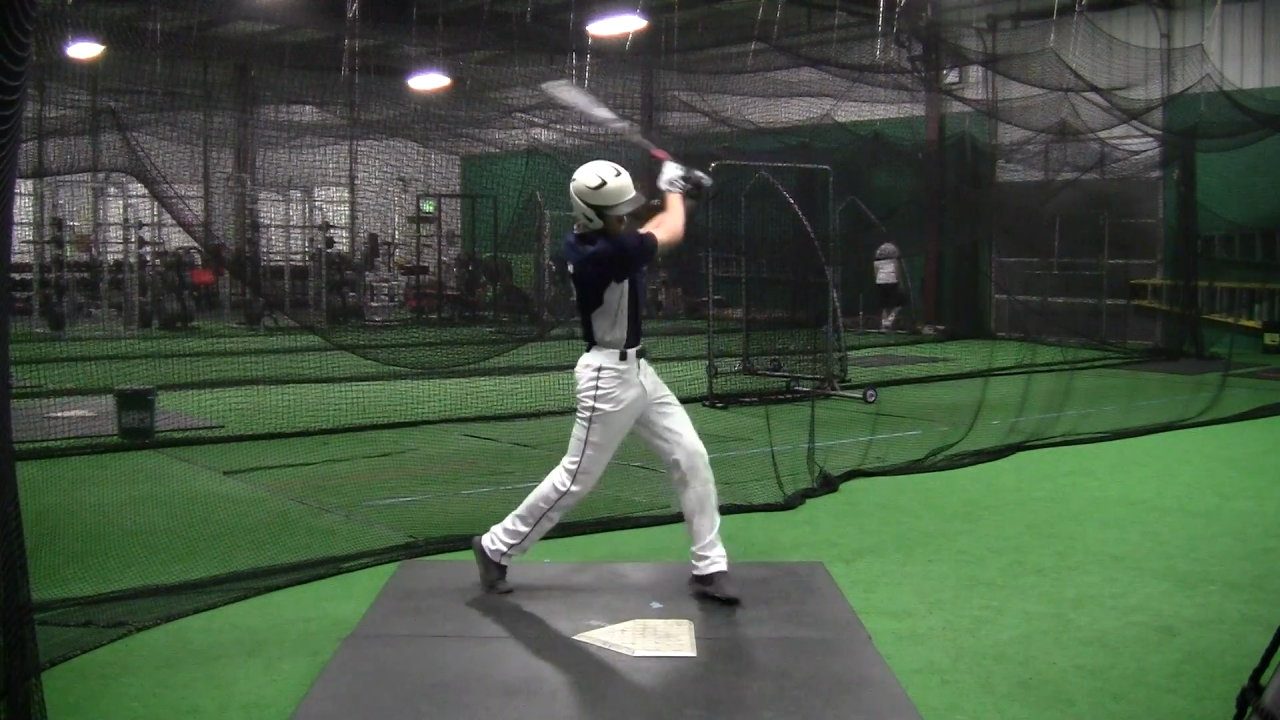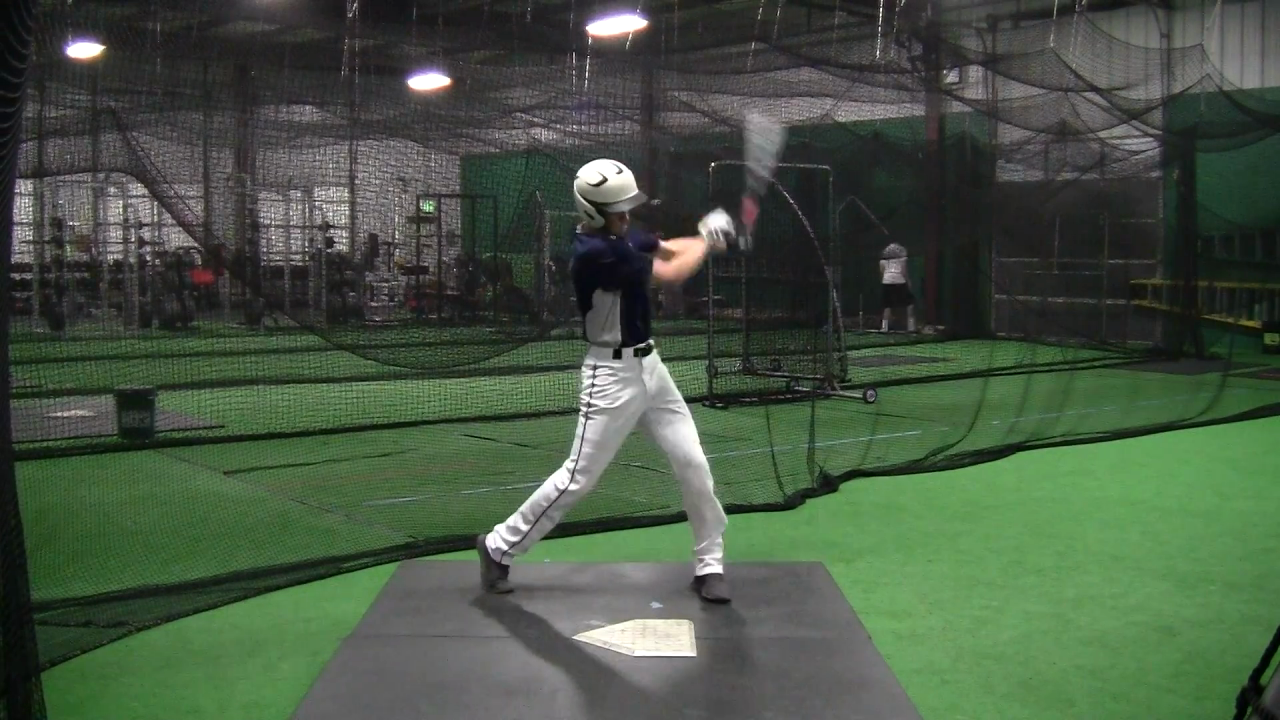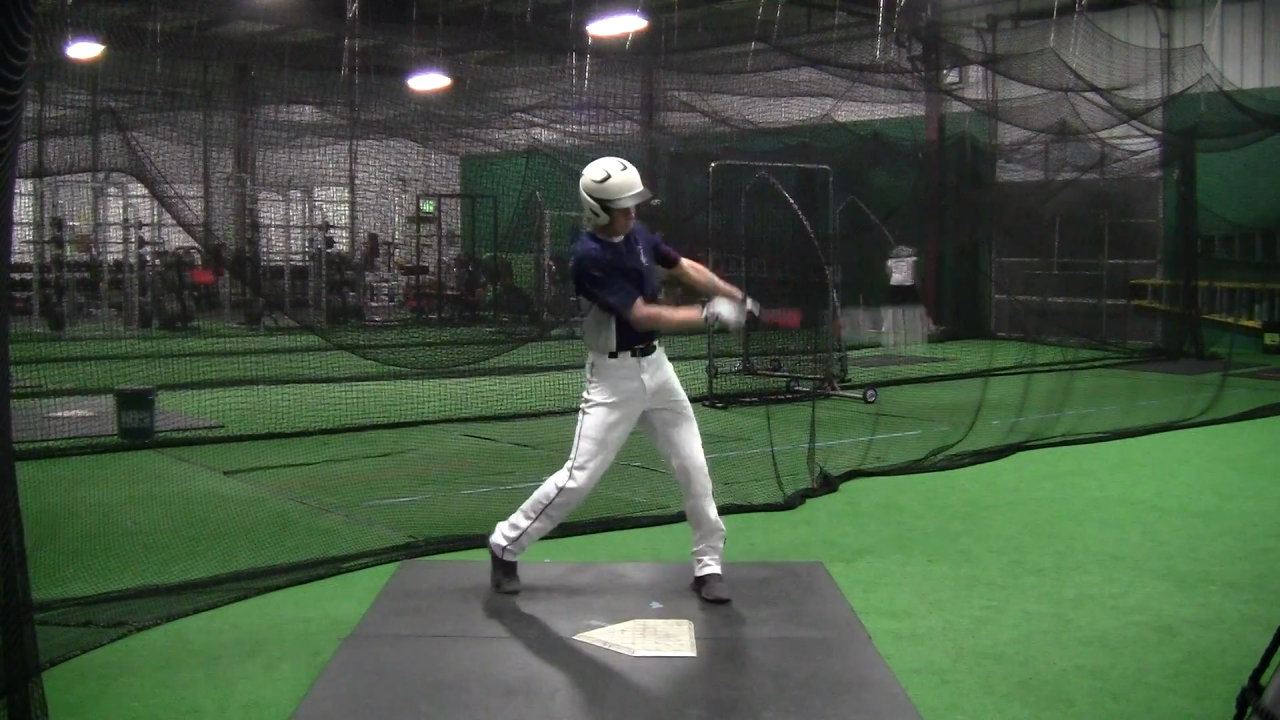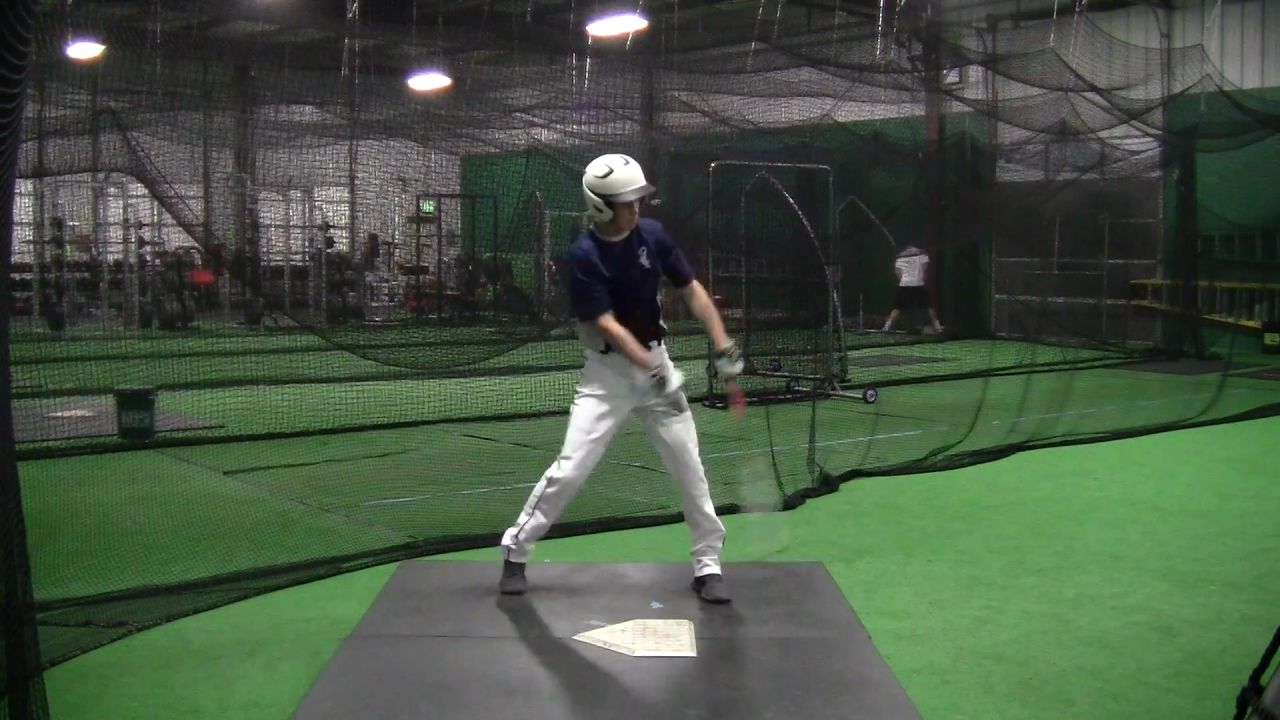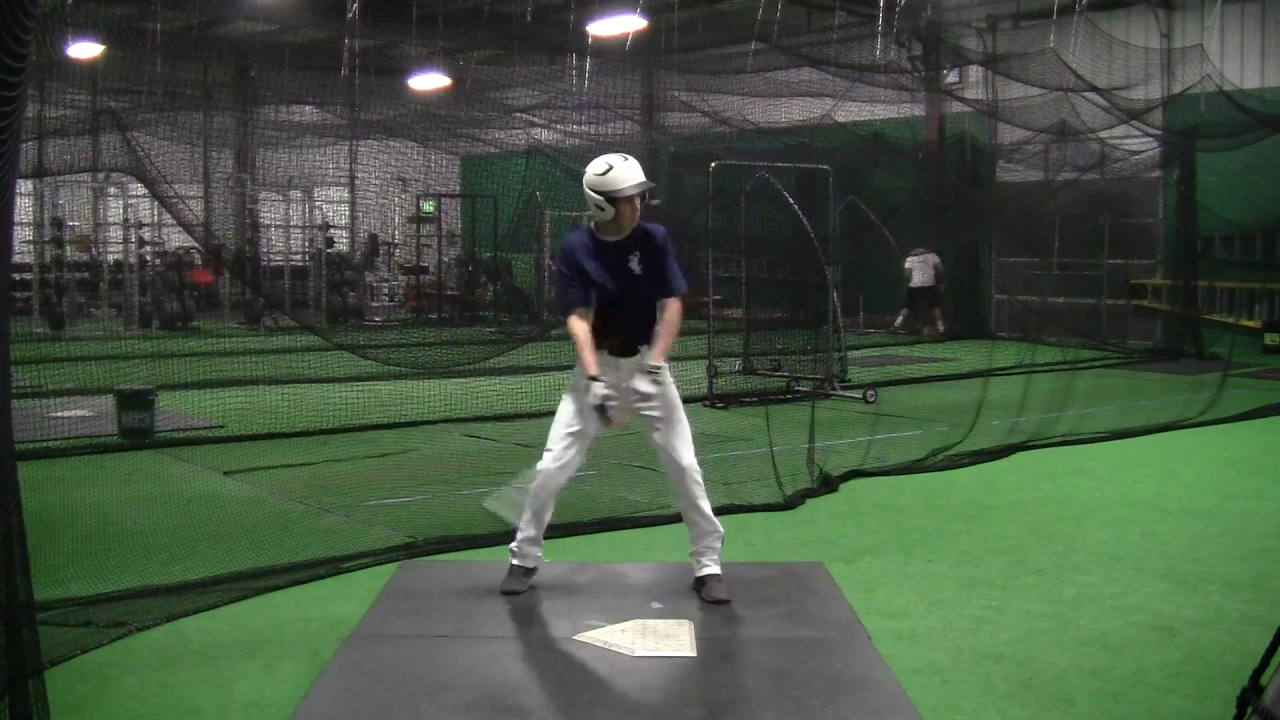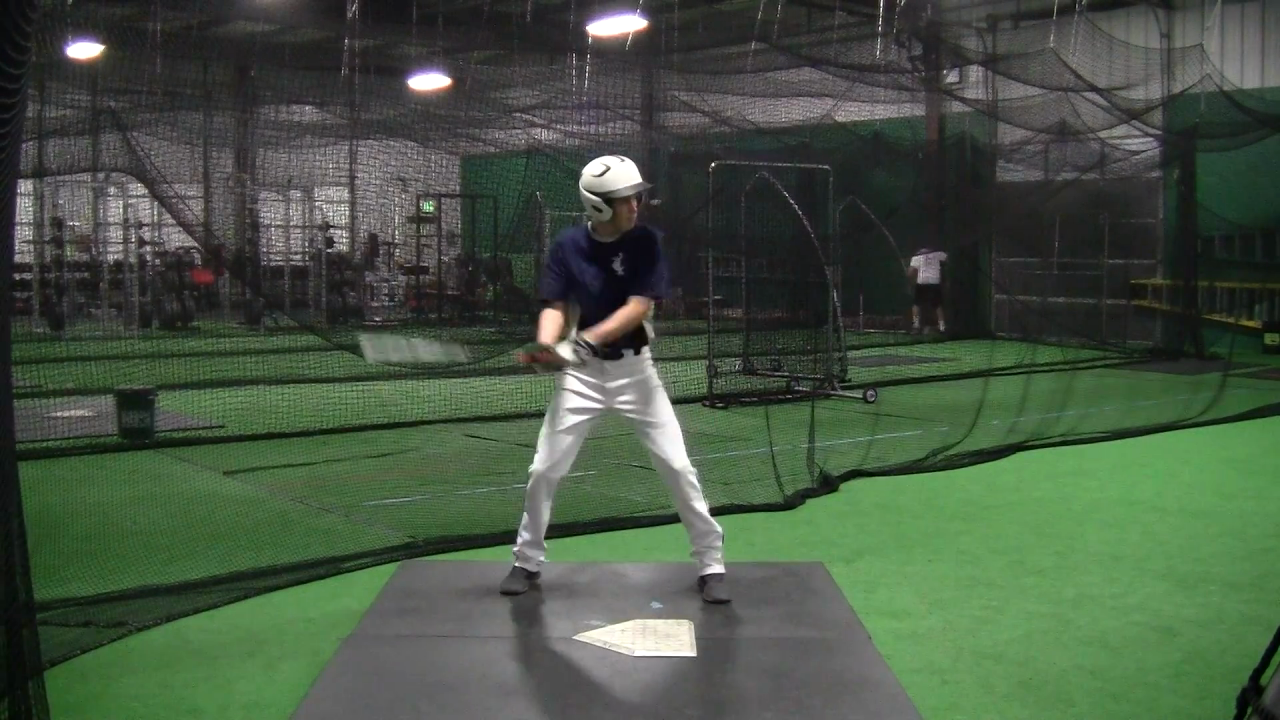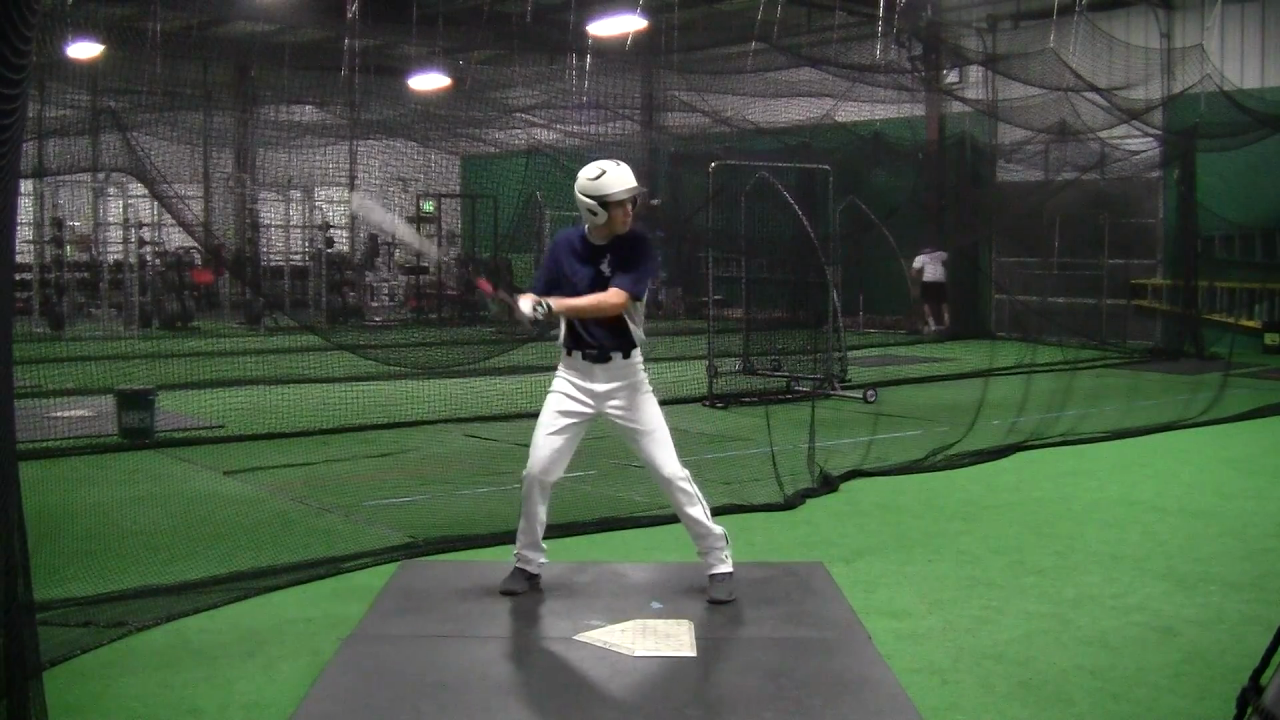
dt=0.1s
person 1, frame 1
left shoulder: (585, 240)
right shoulder: (599, 252)
left elbow: (645, 238)
right elbow: (668, 234)
left wrist: (675, 187)
right wrist: (673, 189)
left hip: (636, 367)
right hip: (609, 375)
left knee: (692, 457)
right knee: (575, 479)
left ankle: (708, 566)
right ankle: (495, 547)
person 1, frame 2
left shoulder: (614, 236)
right shoulder: (594, 253)
left elbow: (663, 249)
right elbow: (670, 275)
left wrist: (708, 233)
right wrist: (710, 238)
left hip: (647, 364)
right hip: (611, 375)
left knee: (693, 464)
right knee: (578, 478)
left ankle: (709, 567)
right ankle: (498, 546)
person 1, frame 3
left shoulder: (638, 235)
right shoulder: (588, 255)
left elbow: (681, 267)
right elbow: (642, 315)
left wrist: (731, 294)
right wrist: (710, 313)
left hip: (653, 365)
right hip: (612, 375)
left knee: (694, 469)
right knee: (577, 477)
left ankle: (708, 566)
right ankle: (505, 546)
person 1, frame 4
left shoulder: (651, 233)
right shoulder: (583, 254)
left elbow: (690, 287)
right elbow: (605, 323)
left wrist: (722, 344)
right wrist: (655, 372)
left hip: (657, 363)
right hip: (607, 371)
left knee: (689, 467)
right knee: (569, 470)
left ankle: (707, 566)
right ankle: (515, 550)
person 1, frame 5
left shoulder: (654, 238)
right shoulder: (576, 247)
left elbow: (672, 305)
right elbow: (577, 318)
left wrist: (656, 364)
right wrist: (593, 377)
left hip: (646, 366)
right hip: (595, 369)
left knee: (684, 466)
right knee: (552, 469)
left ankle: (708, 565)
right ankle: (524, 559)
person 1, frame 6
left shoulder: (647, 241)
right shoulder: (568, 244)
left elbow: (638, 307)
right elbow: (554, 307)
left wrist: (584, 341)
right wrist: (547, 344)
left hip: (633, 369)
right hip: (582, 371)
left knee: (678, 467)
right knee: (544, 470)
left ankle: (711, 565)
right ankle: (527, 562)
person 1, frame 7
left shoulder: (639, 247)
right shoulder: (564, 243)
left elbow: (615, 301)
right elbow: (540, 295)
left wrist: (550, 305)
right wrist: (527, 304)
left hip: (624, 375)
right hip: (573, 373)
left knee: (670, 472)
right knee: (537, 472)
left ankle: (718, 560)
right ankle: (528, 563)
